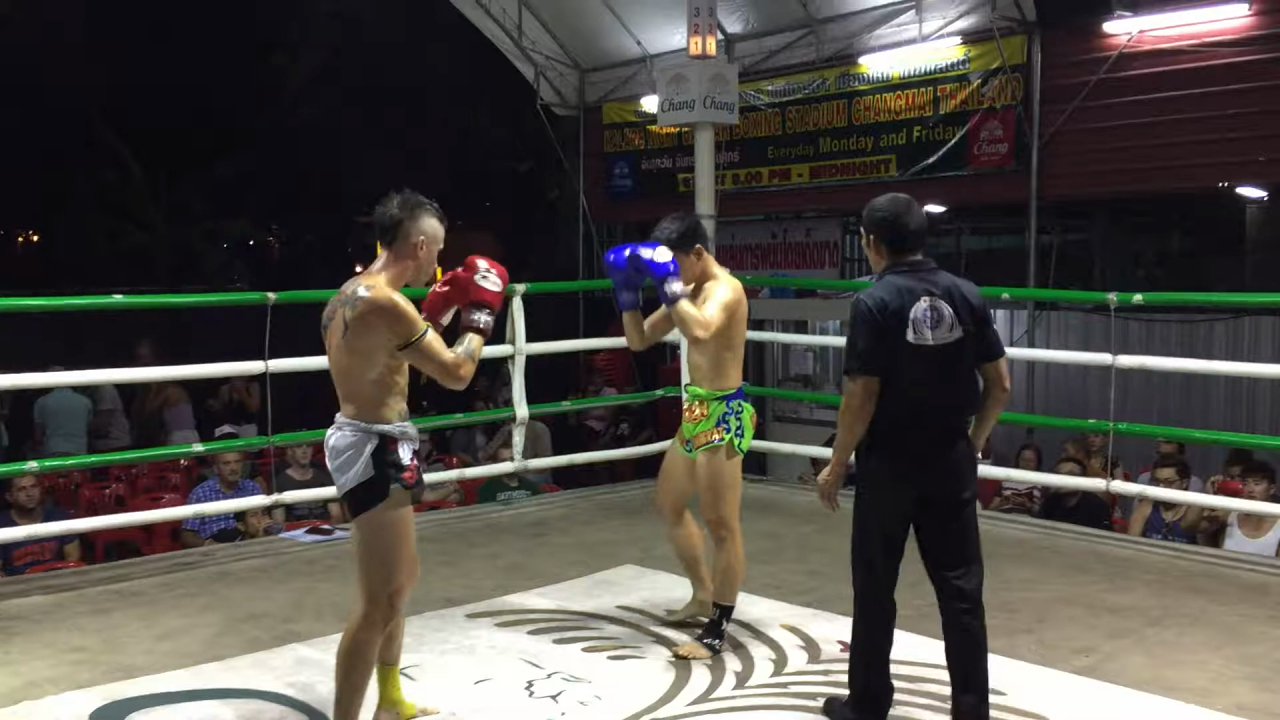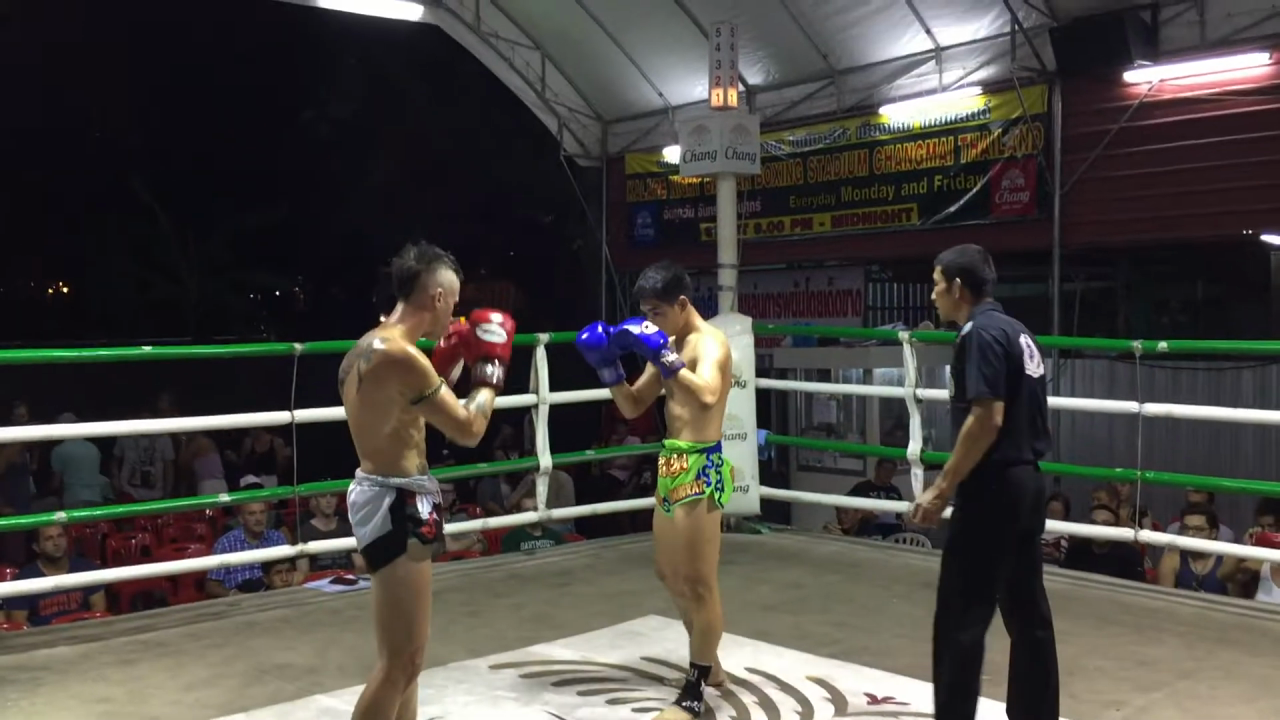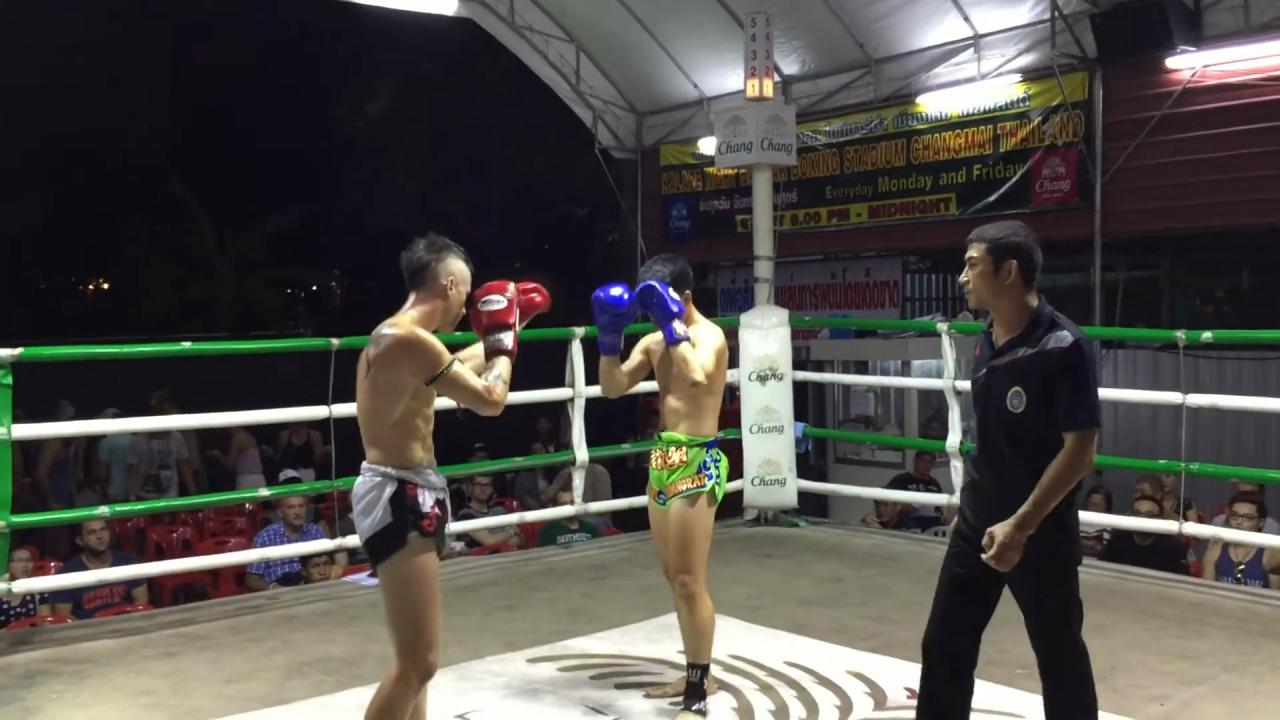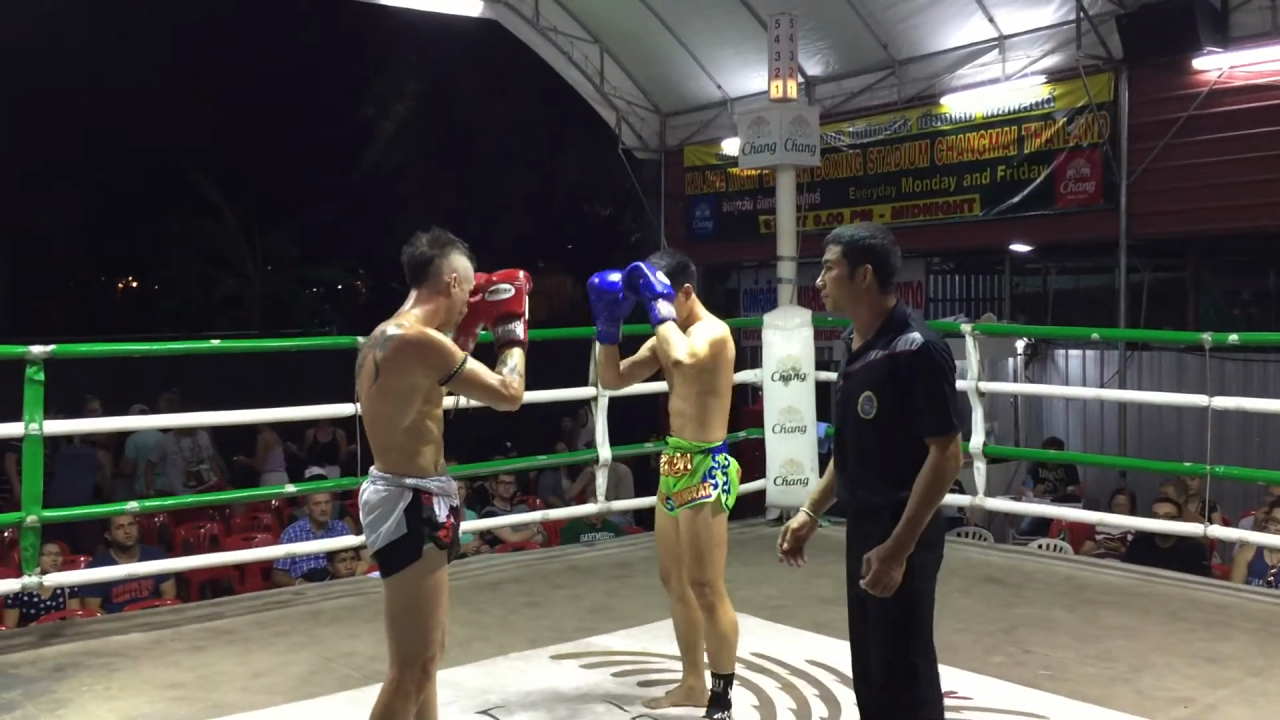
dt=1s
person 1, frame 1
left shoulder: (873, 302)
right shoulder: (966, 295)
left elbow: (861, 398)
right elbow: (999, 386)
left wrist: (836, 465)
right wrist: (972, 441)
left hip: (888, 462)
right hip: (950, 459)
left knee: (874, 586)
right knee: (961, 585)
person 1, frame 2
left shoulder: (979, 333)
right shoulder: (1019, 333)
left elbow: (986, 420)
left wrist: (941, 489)
left hip: (992, 488)
right hip: (1027, 483)
left knee: (961, 618)
right knee: (1028, 613)
person 1, frame 3
left shoulder: (1063, 346)
right shoulder: (986, 340)
left elbow: (1080, 449)
left wrist: (1022, 525)
left hip: (1041, 524)
right hip: (979, 514)
left knee: (1059, 653)
right knee: (945, 642)
person 1, frame 4
left shoulder: (916, 349)
right shoulder: (855, 346)
left elbow: (946, 455)
left wrist: (898, 547)
right wrist: (811, 512)
left hip: (900, 542)
right hip: (864, 533)
right knee: (871, 679)
person 2, frame 1
left shoulder: (351, 292)
right shoulder: (386, 303)
right elbow: (457, 374)
left wrist: (437, 314)
right wrist: (478, 314)
left hip: (365, 441)
right hip: (377, 449)
left knee: (401, 578)
right knee: (382, 598)
person 2, frame 2
left shoulder: (369, 347)
right shoulder: (400, 356)
right elbow: (469, 429)
left wrist: (447, 362)
right wrist: (491, 366)
left hip: (389, 498)
right hip: (397, 505)
left knee: (406, 651)
right knee: (401, 661)
person 2, frame 3
left shoulder: (394, 336)
right shoulder: (410, 340)
left elbow: (464, 365)
right elbow: (489, 400)
left wrist: (513, 320)
right wrist: (502, 333)
left hip: (401, 496)
right hip: (401, 500)
left knee: (417, 649)
right knee: (417, 660)
person 2, frame 4
left shoulder: (384, 337)
right shoulder: (418, 340)
right elbow: (508, 394)
left wrist: (468, 326)
right wrist: (511, 322)
left hip: (406, 499)
right hip: (412, 505)
left knee: (429, 649)
right knee: (413, 667)
person 3, frame 1
left shoulder: (725, 290)
right shoulder: (686, 291)
left elbow: (700, 333)
right elbow: (638, 341)
left wrist: (667, 283)
right wrist: (628, 291)
left hip: (722, 414)
right hip: (696, 410)
left knee: (721, 525)
right knee: (668, 504)
left ankle: (716, 631)
right ankle: (703, 594)
person 3, frame 2
left shoulder: (711, 343)
right shoulder: (665, 345)
left elbow: (707, 398)
right elbow: (631, 407)
left wrist: (664, 356)
right wrist: (608, 366)
left hip: (700, 468)
right hip: (672, 464)
left knee: (698, 583)
right knee: (670, 574)
right ankle: (708, 664)
person 3, frame 3
left shoulder: (708, 335)
right shoulder: (653, 342)
left elbow: (697, 379)
right elbow: (612, 387)
left wrist: (673, 324)
right wrist: (609, 335)
left hip: (696, 462)
right hip: (662, 460)
left knee: (689, 581)
right knee: (676, 577)
right ankle: (697, 675)
person 3, frame 4
left shoulder: (712, 332)
right shoulder: (667, 338)
left elbow: (682, 358)
right elbow: (611, 380)
left wrist: (659, 304)
right wrist: (608, 324)
left hip: (705, 467)
right hip: (675, 465)
left knee: (706, 590)
right knee: (675, 581)
